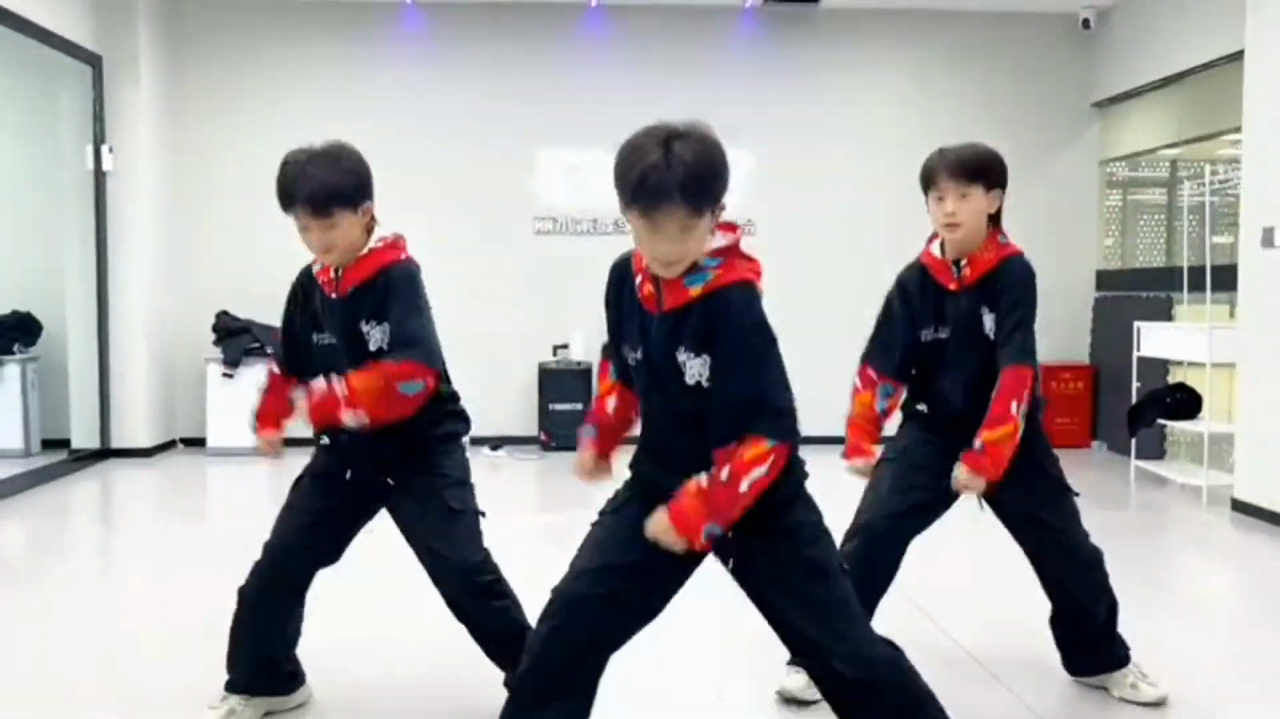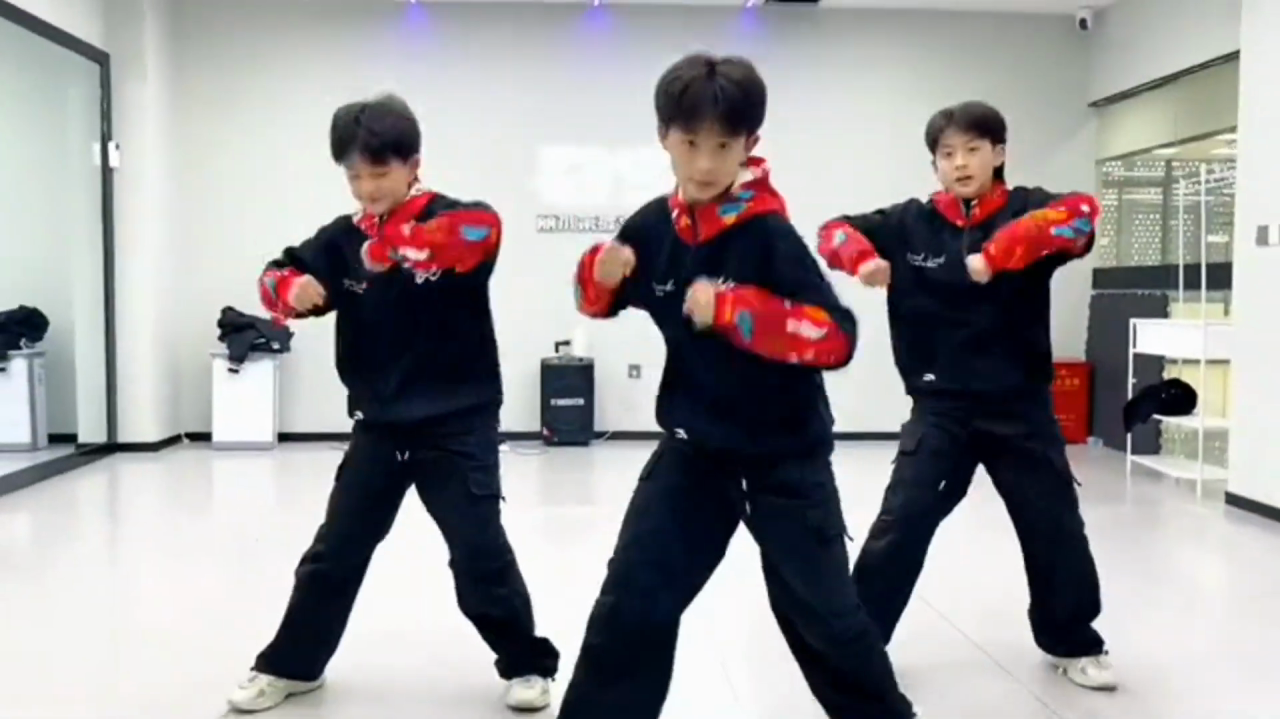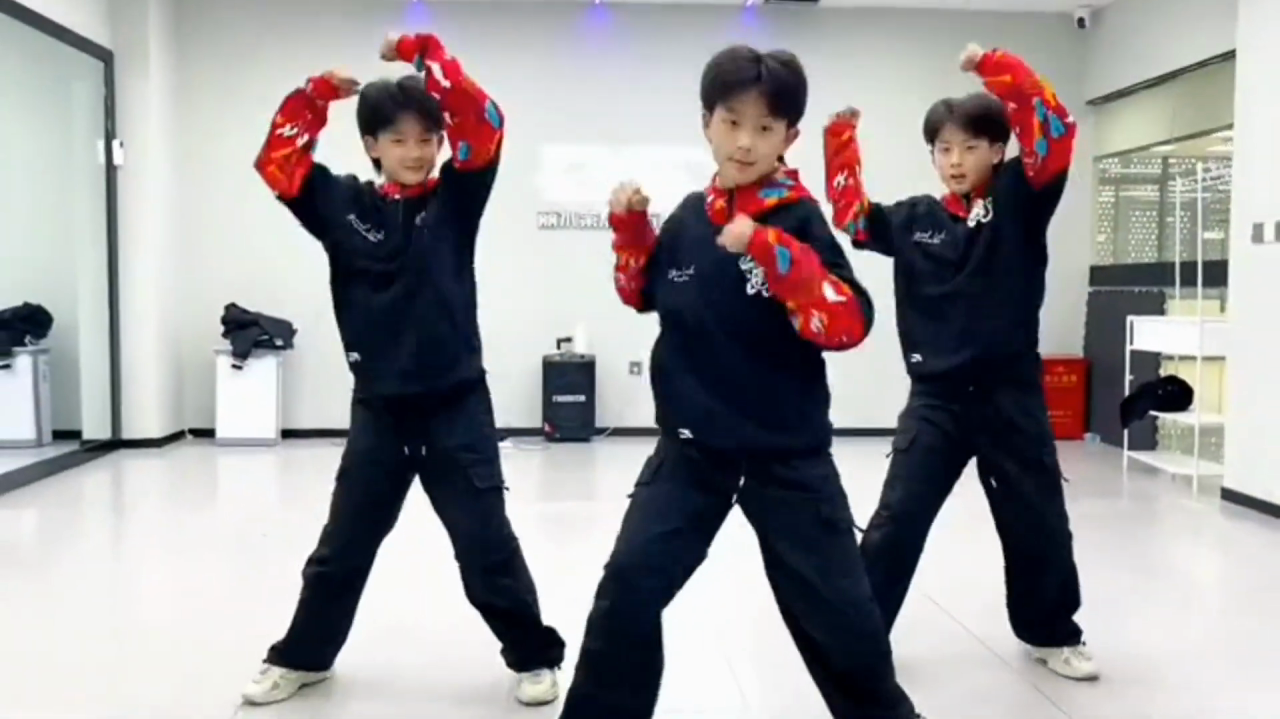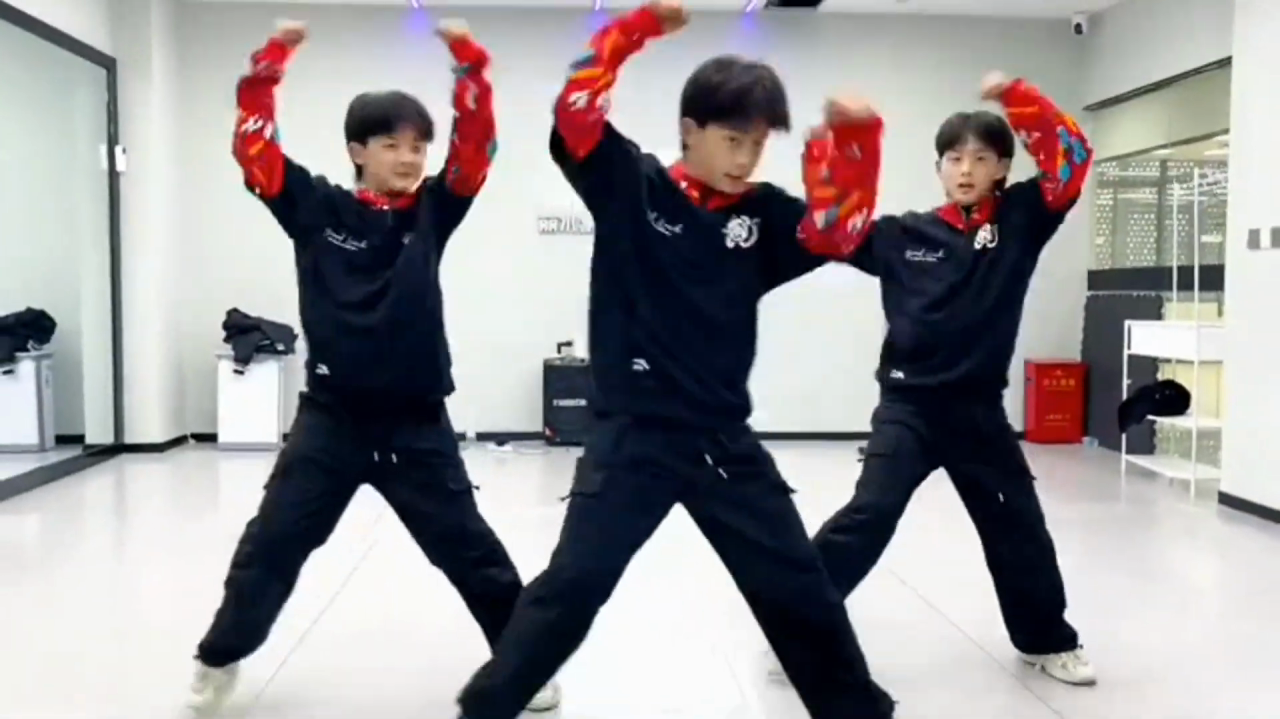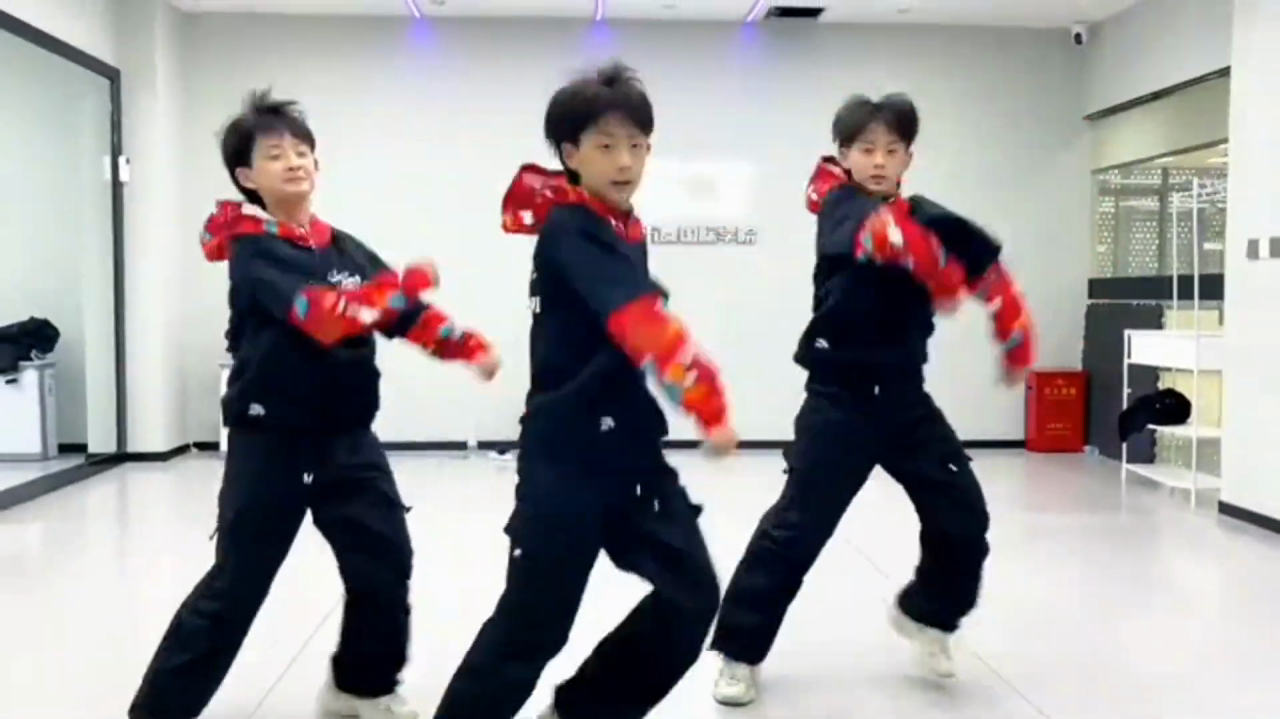
dt=0.2s
person 1, frame 1
left shoulder: (734, 303)
right shoulder: (626, 283)
left elbow: (766, 440)
left wrist: (697, 519)
right wrist: (602, 431)
left hip: (761, 498)
right hip: (664, 481)
left knee: (843, 644)
right knee: (572, 625)
person 1, frame 2
left shoulder: (767, 231)
right shoulder: (651, 225)
left elbow: (834, 340)
right elbow: (599, 300)
left wrist: (733, 310)
right wrist: (601, 268)
left hip: (787, 456)
right hip: (692, 450)
left knee: (823, 615)
right knee: (634, 600)
person 1, frame 3
left shoulder: (800, 224)
right shoulder: (688, 221)
left elbow: (844, 324)
right elbow: (642, 292)
left wrist: (766, 246)
right wrist: (631, 233)
left hip: (787, 454)
right hip: (692, 446)
left knee: (838, 609)
right knee: (629, 586)
person 1, frame 4
left shoulder: (758, 213)
right shoulder: (634, 186)
left elbow: (836, 229)
right elbow: (575, 121)
left wrist: (847, 134)
left hip: (717, 429)
right hip: (635, 424)
left knee: (799, 582)
right knee: (578, 579)
person 1, frame 5
left shoulder: (619, 233)
right shoulder: (571, 228)
right elbow: (637, 318)
right wrist: (709, 401)
left hip: (625, 453)
right hip: (572, 459)
left knee: (690, 597)
right knee: (532, 621)
person 2, frame 1
left shoulder: (395, 274)
right shoulder: (308, 288)
left elbow: (412, 377)
right elbow: (292, 365)
left wrist: (327, 402)
right wrist: (272, 414)
left hip: (423, 449)
right hip: (346, 453)
left knee: (463, 565)
right knee: (281, 565)
person 2, frame 2
left shoulder: (443, 218)
right shoulder: (342, 238)
left elbow: (483, 233)
right elbow: (280, 277)
left wrist: (396, 243)
right wrist: (292, 291)
left hip: (458, 423)
right hip: (380, 427)
left knee: (480, 552)
right knee: (336, 549)
left ankle: (528, 663)
right ankle: (291, 664)
person 2, frame 3
left shoulder: (456, 195)
right shoulder: (346, 203)
left elbow: (483, 126)
right elbow: (279, 164)
left wrist: (424, 52)
right wrist: (317, 95)
left hip: (454, 409)
right hip: (379, 410)
left knee: (486, 543)
right knee: (344, 542)
left ankle: (536, 656)
right ankle: (303, 656)
person 2, frame 4
left shoulder: (429, 208)
right shoulder: (316, 208)
left elbow: (475, 148)
right elbow: (255, 148)
left wrist: (470, 62)
right wrist: (268, 65)
left hip: (414, 420)
right hip: (331, 417)
left knee: (468, 547)
right knee: (275, 539)
right ankle: (220, 657)
person 2, frame 5
left shoulder: (341, 244)
right shoulder: (253, 248)
left elbow: (404, 313)
right elbow: (323, 315)
left wrist: (468, 346)
right wrist: (407, 282)
left hip: (346, 440)
right hip: (268, 445)
left knee: (384, 565)
right knee: (234, 585)
person 3, frame 1
left shoulder: (1014, 274)
right shoulder: (914, 282)
left elbow: (1017, 377)
right elbow: (880, 368)
left wrist: (986, 458)
right wrist: (861, 439)
left hip: (1011, 434)
right hip: (931, 429)
left knee: (1066, 547)
right knee: (873, 533)
left ankle: (1101, 660)
person 3, frame 2
left shoulder: (1025, 210)
right shoulder: (910, 224)
left elbow: (1082, 214)
right elbow: (834, 235)
left wrist: (998, 251)
right wrist: (864, 259)
left hip: (1020, 407)
right hip: (939, 408)
left knee: (1056, 527)
right knee: (901, 526)
left ankle: (1073, 644)
person 3, frame 3
left shoulder: (1021, 199)
right shoulder: (918, 217)
left elbow: (1054, 129)
right elbow: (851, 218)
left wrist: (994, 68)
right wrist: (841, 145)
left hip: (1010, 396)
right hip: (935, 396)
left knee: (1038, 518)
right knee: (899, 518)
left ankle: (1053, 635)
person 3, frame 4
left shoulder: (1019, 221)
right shoulder: (919, 232)
left elbow: (1068, 157)
right elbow: (836, 242)
left wrist: (1014, 96)
left hip: (975, 411)
right hip: (909, 404)
left knee: (1019, 532)
right knee: (867, 518)
left ankle: (1046, 638)
person 3, frame 5
left shoulder: (932, 219)
right shoulder: (841, 206)
left elbow: (985, 266)
right elbow: (880, 229)
left wrist: (1016, 336)
right wrist: (936, 268)
left hip: (905, 397)
right hip: (842, 395)
left knee: (961, 512)
right knee: (799, 524)
left ankle: (925, 613)
right ankle: (739, 650)
